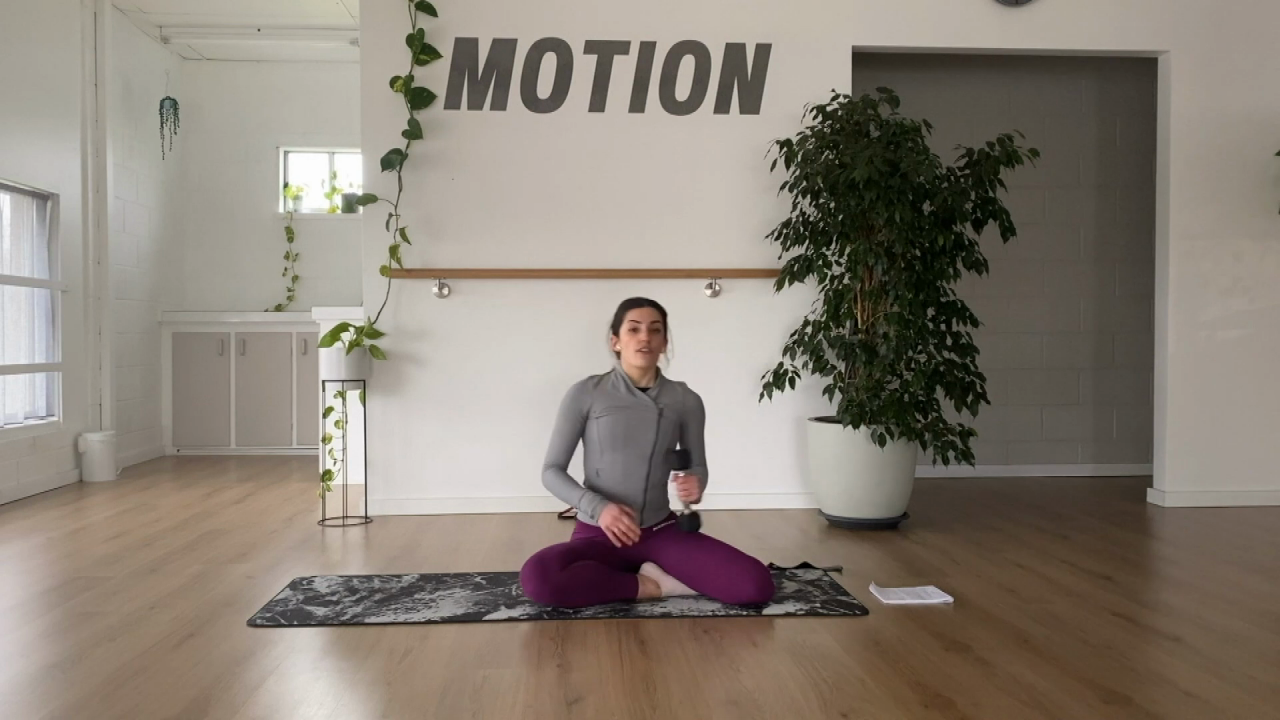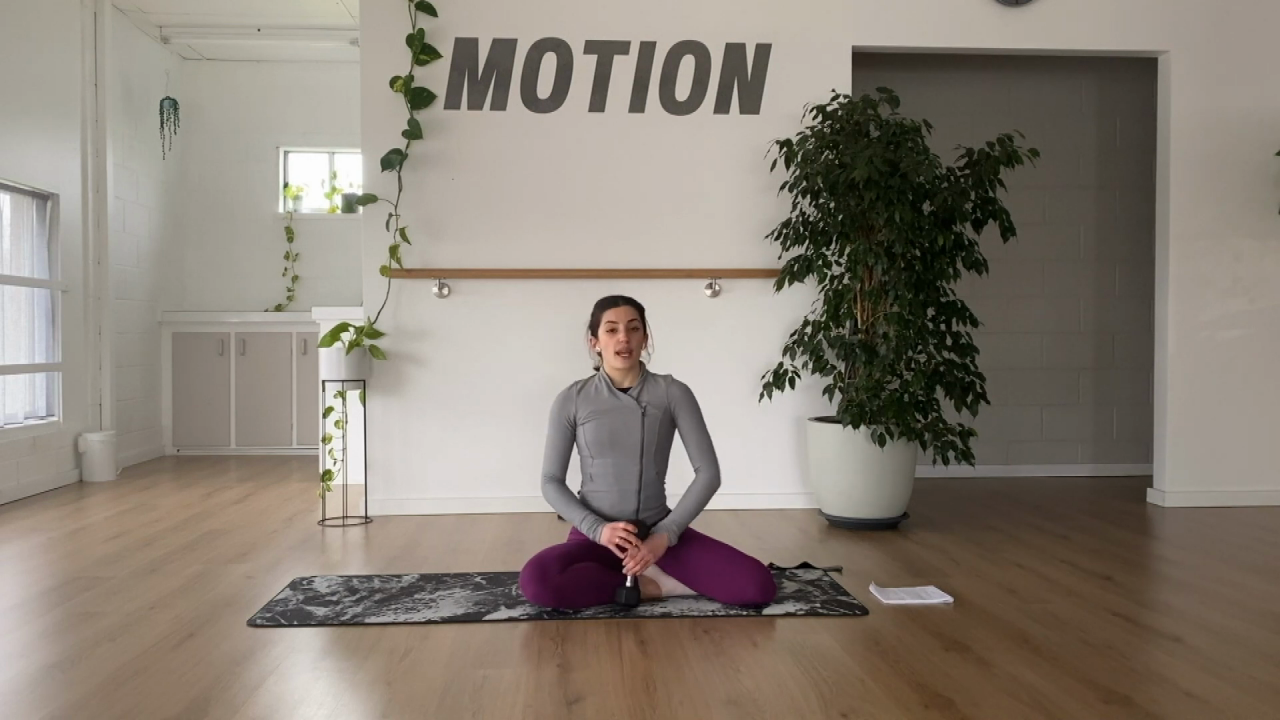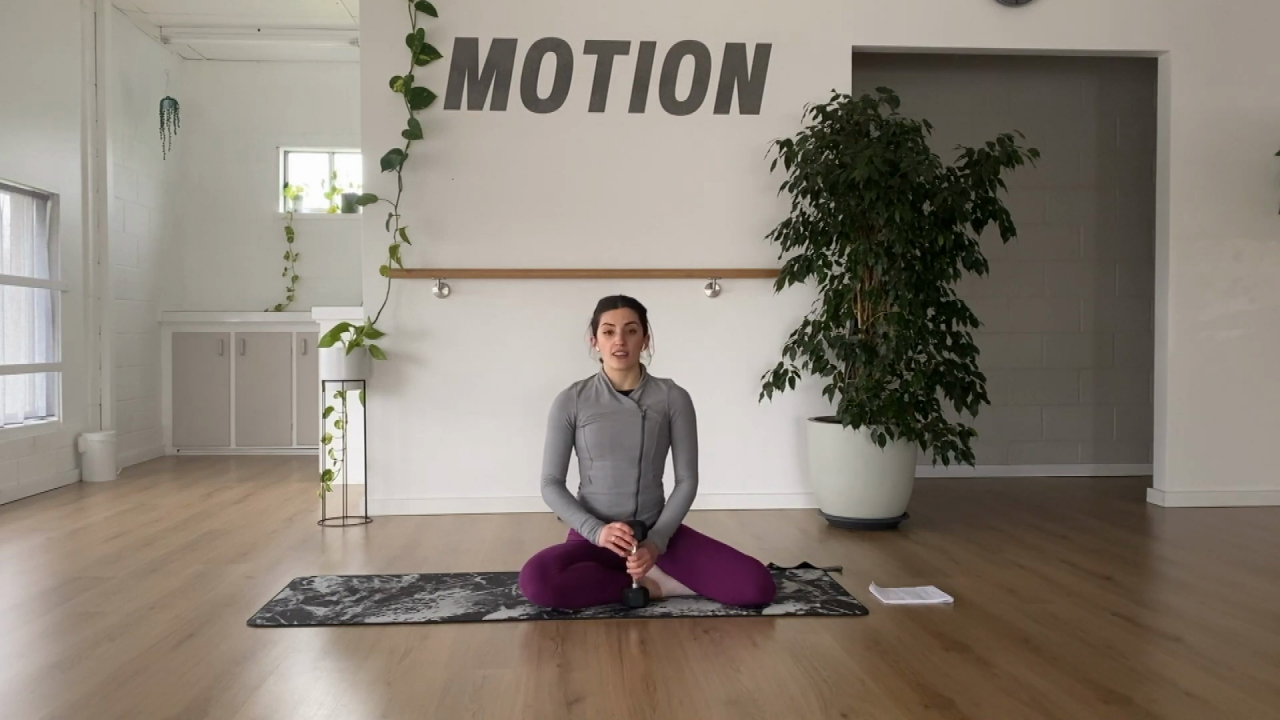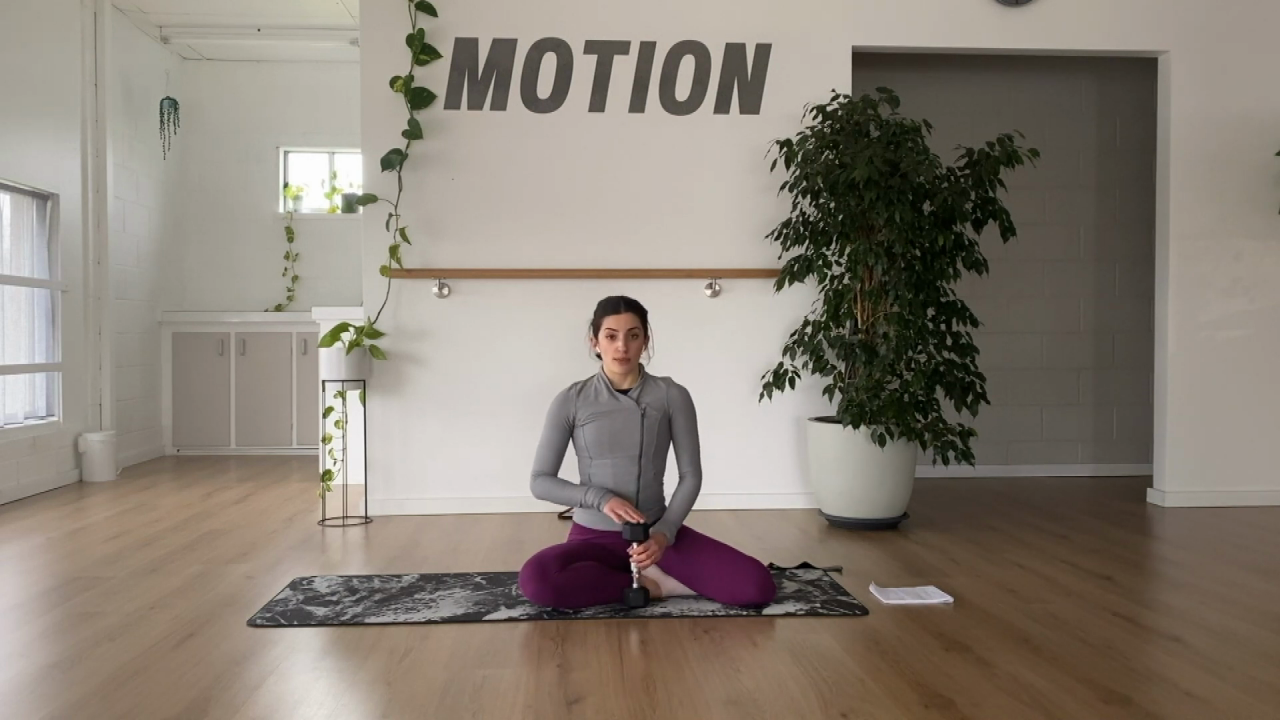
dt=1s
person 1, frame 1
left shoulder: (686, 400)
right shoulder: (585, 394)
left elbow: (696, 465)
right elbow: (552, 470)
left wrist: (695, 485)
right wrist: (596, 506)
left hip: (661, 531)
right hip: (598, 533)
left knee: (757, 586)
right knee: (537, 579)
left ankle: (649, 572)
right ankle: (653, 586)
person 1, frame 2
left shoulder: (673, 393)
right shoulder: (571, 400)
left elbow: (709, 472)
right elbow: (551, 481)
left wrist: (666, 534)
right wrist: (597, 528)
left hip: (658, 530)
right hip: (594, 534)
left knee: (758, 586)
right knee: (535, 581)
left ankle: (652, 570)
right ankle: (656, 584)
person 1, frame 3
left shoulder: (673, 398)
right shoulder: (571, 401)
left elbow: (687, 480)
right elbow: (551, 483)
left wrist: (656, 541)
right wrist: (596, 530)
left hip: (657, 531)
right hip: (593, 536)
left knee: (757, 585)
right knee: (536, 581)
left ankle: (652, 569)
right ankle: (657, 584)
person 1, frame 4
left shoulder: (672, 396)
right shoulder: (570, 401)
left elbow: (691, 475)
right elbow: (540, 481)
left wrist: (665, 531)
right wrist: (600, 498)
left hip: (656, 532)
right hip: (593, 536)
left knee: (757, 585)
right knee: (535, 580)
left ankle: (651, 572)
right ankle: (656, 584)
